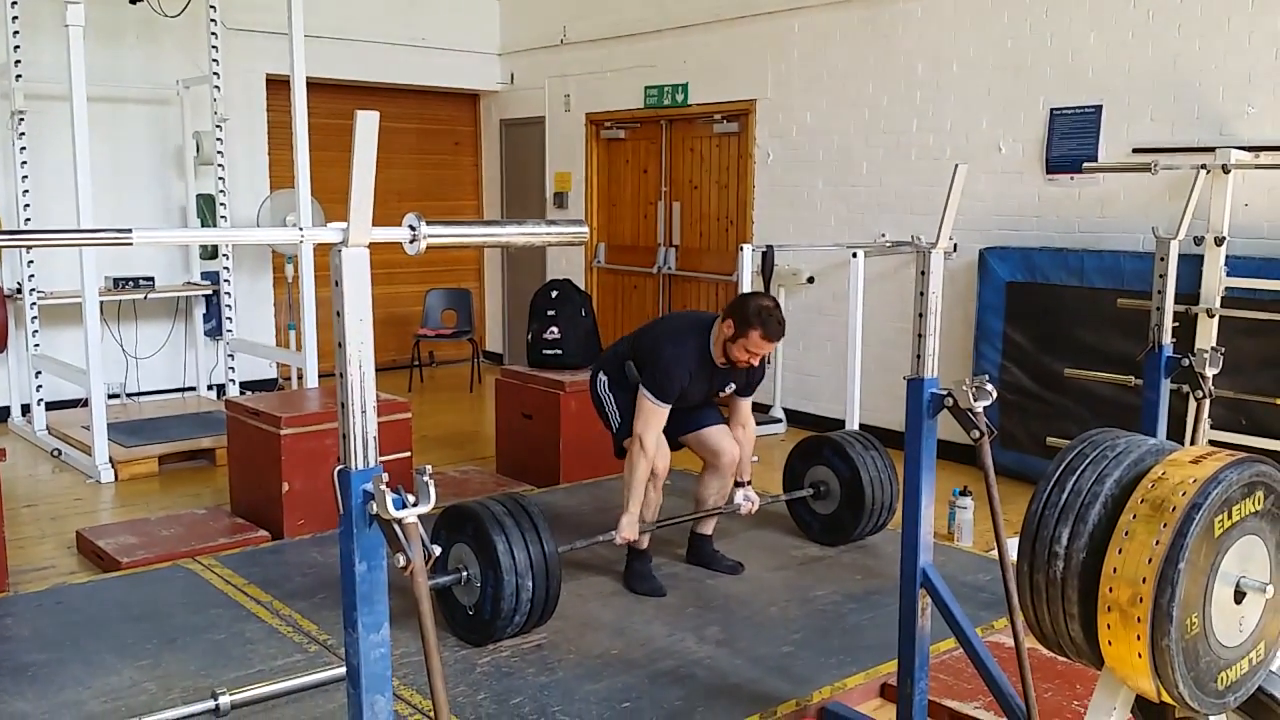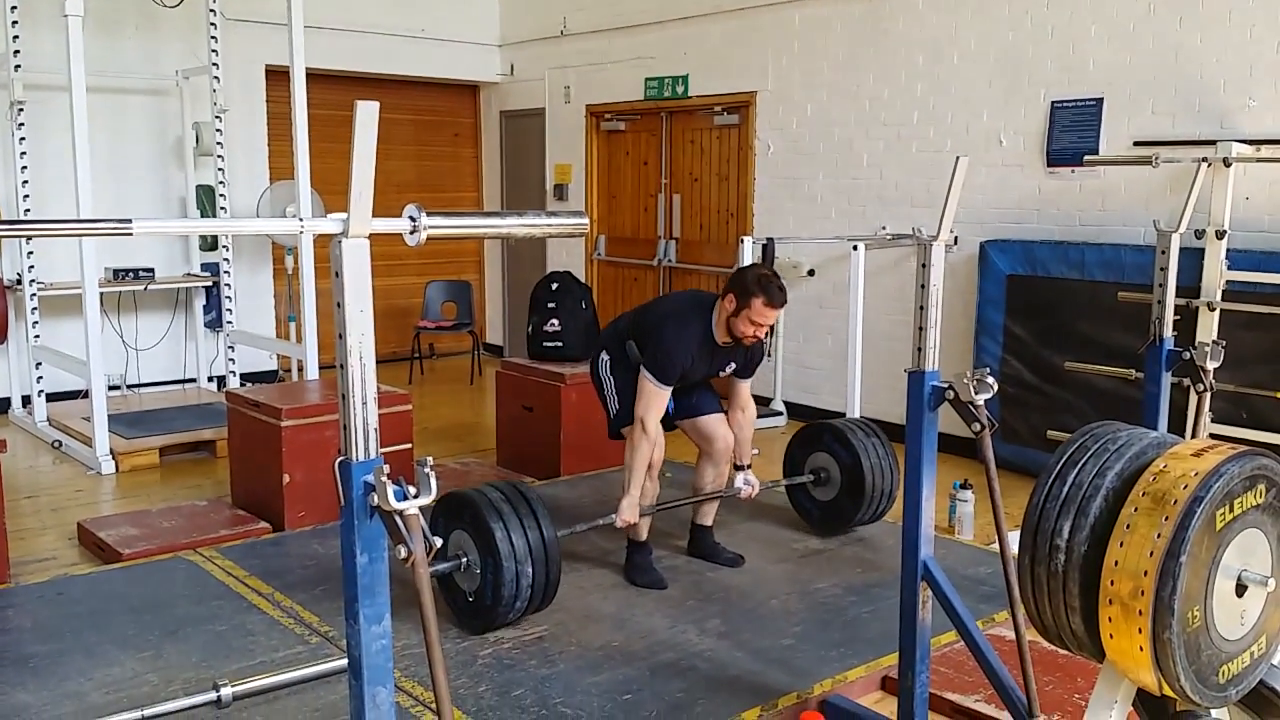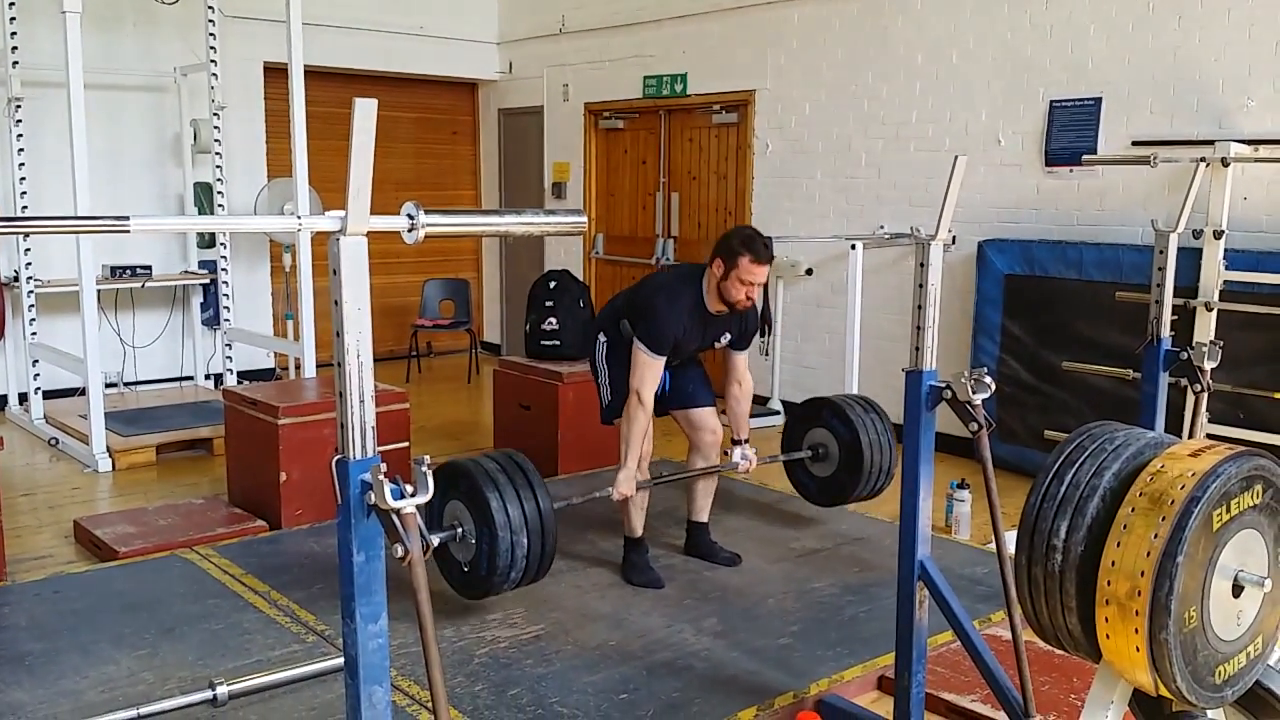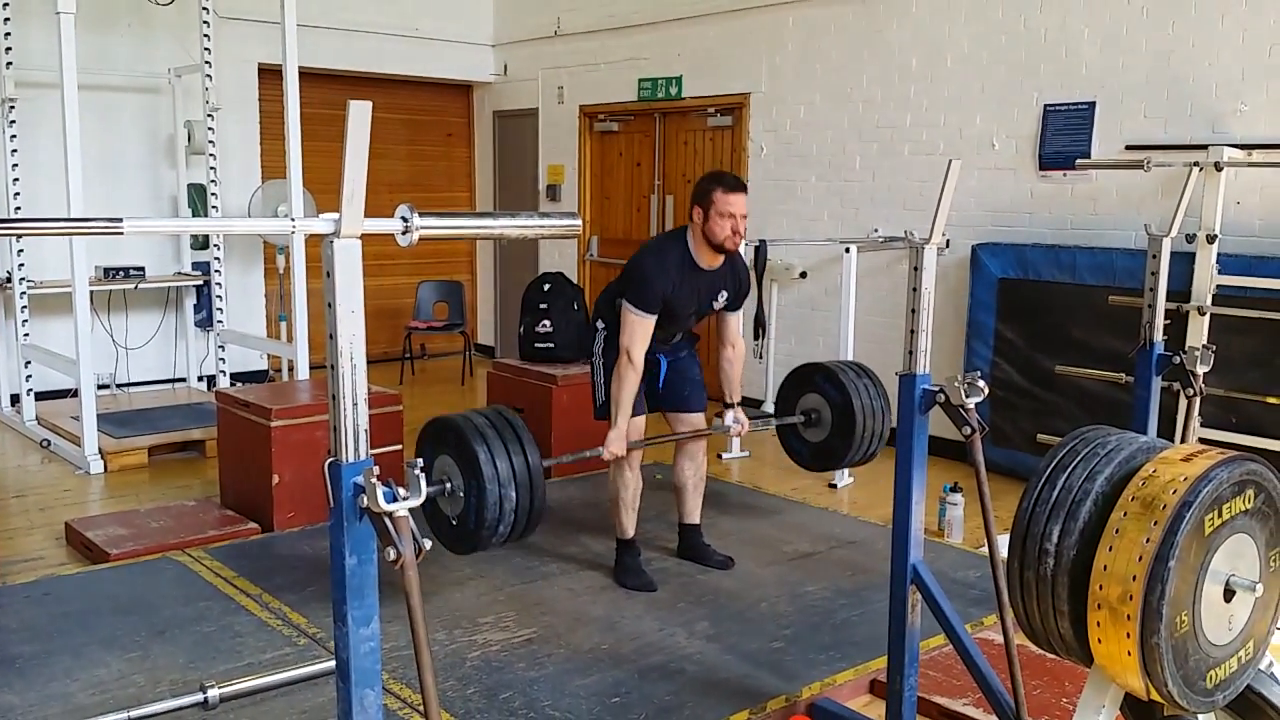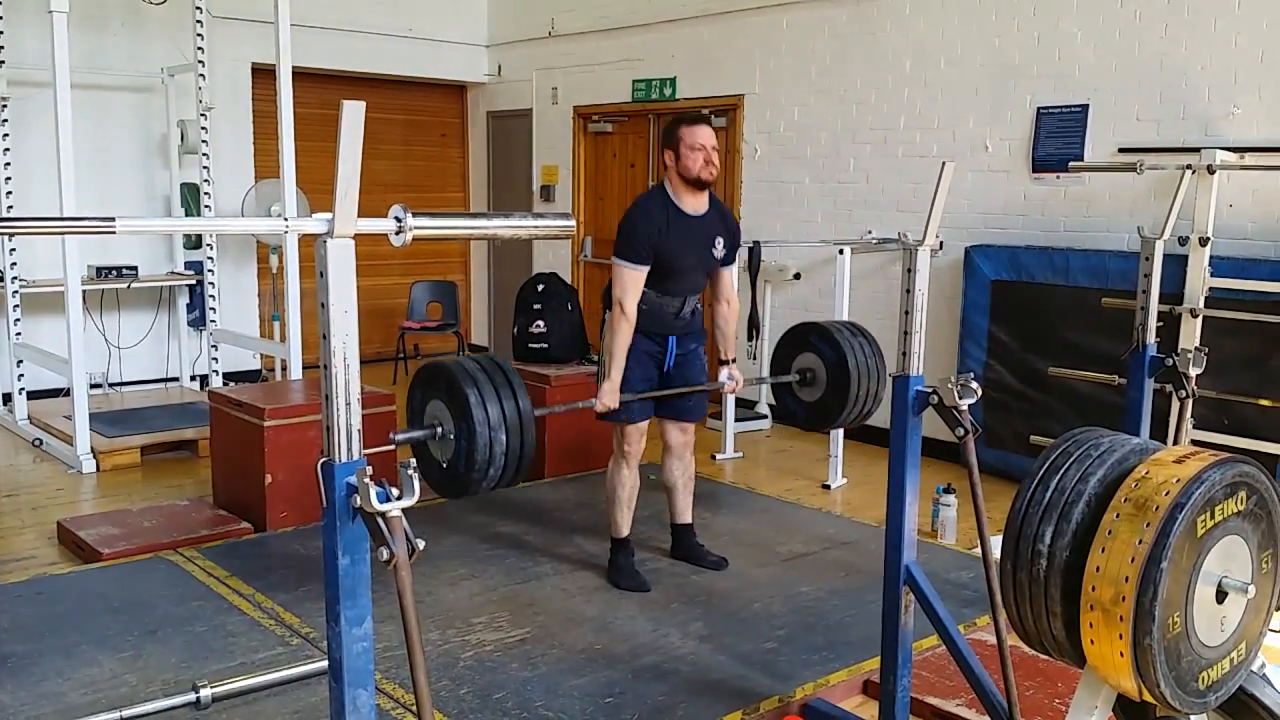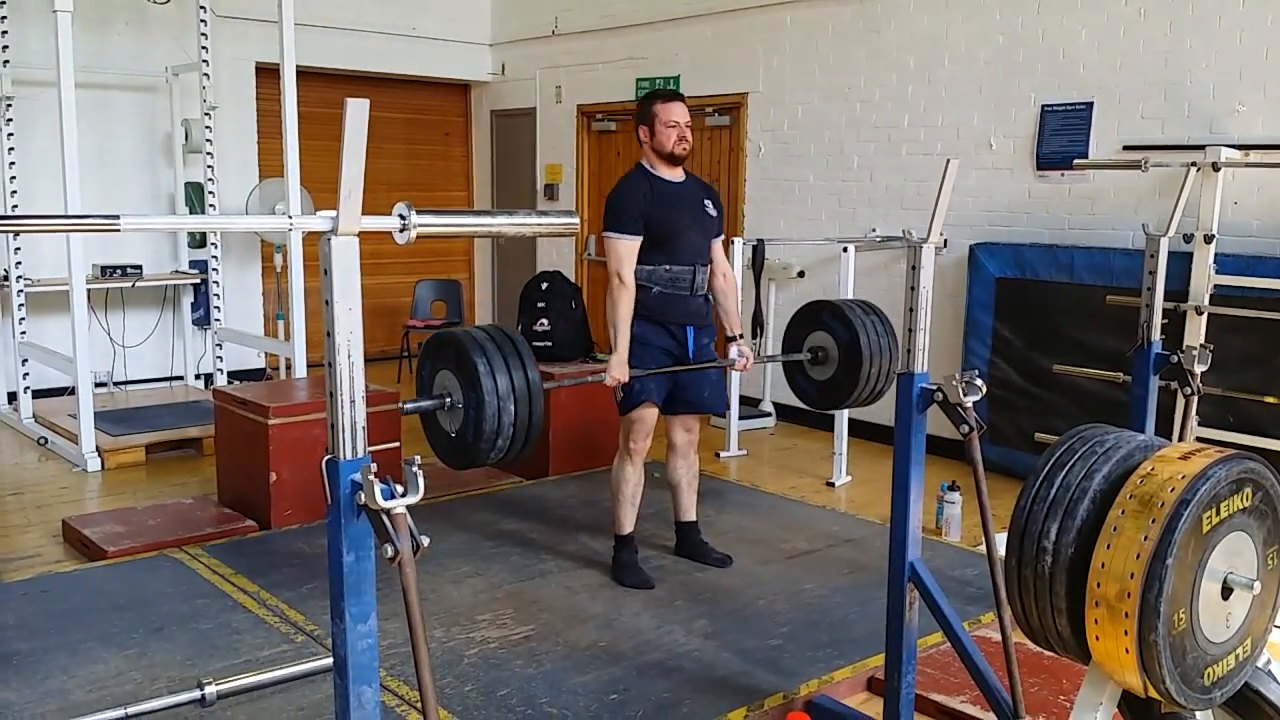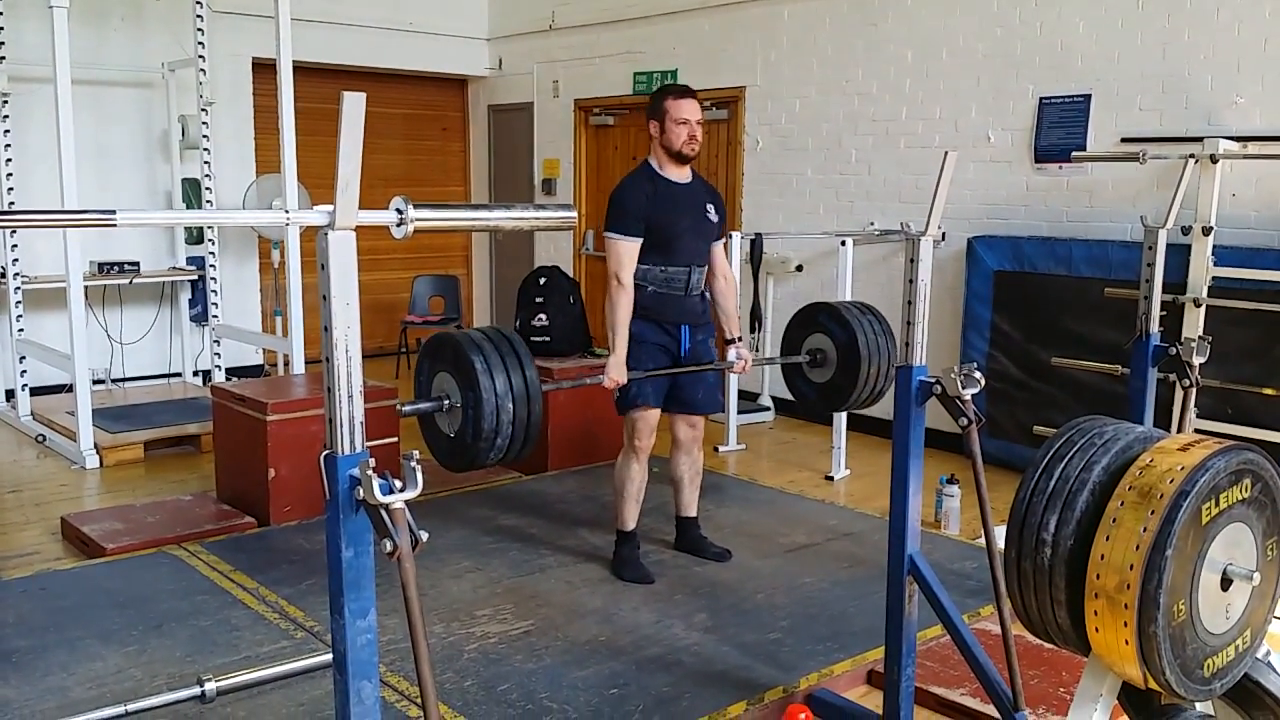
dt=0.3s
person 1, frame 1
left shoulder: (750, 362)
right shoulder: (676, 354)
left elbow: (742, 422)
right elbow: (644, 440)
left wrist: (743, 485)
right wrist: (630, 515)
right hip: (621, 385)
left knee: (727, 455)
right knee: (658, 463)
left ankle: (701, 545)
right ankle: (637, 559)
person 1, frame 2
left shoulder: (749, 343)
right shoulder: (678, 335)
left elbow: (742, 406)
right elbow: (647, 422)
left wrist: (743, 468)
right wrist: (630, 497)
right hip: (623, 364)
left knee: (721, 443)
right knee: (653, 453)
left ankle: (701, 537)
right ankle: (638, 552)
person 1, frame 3
left shoulder: (744, 315)
right shoulder: (669, 305)
left elbow: (739, 380)
right elbow: (642, 394)
left wrist: (741, 442)
right wrist: (627, 470)
left hip: (676, 354)
right hip: (621, 347)
left knee: (710, 436)
right knee: (643, 446)
left ankle: (698, 536)
right ankle: (634, 551)
person 1, frame 4
left shoulder: (735, 272)
right shoulder: (657, 264)
left elbow: (731, 343)
right elbow: (632, 353)
left wrist: (733, 405)
right wrist: (617, 429)
left hip: (675, 344)
right hip: (621, 336)
left knee: (694, 437)
right knee: (631, 445)
left ankle: (690, 537)
right ankle: (627, 553)
person 1, frame 5
left shoulder: (724, 222)
right shoulder: (646, 217)
left elbow: (725, 298)
right elbow: (623, 305)
left wrist: (728, 361)
right wrist: (611, 379)
left hip: (686, 336)
right hip: (637, 337)
left knee: (682, 440)
right knee: (630, 444)
left ankle: (684, 538)
right ankle: (620, 553)
person 1, frame 6
left shoulder: (704, 194)
right shoulder: (631, 192)
left elbow: (720, 271)
right elbow: (621, 277)
left wrist: (735, 336)
right wrist: (620, 353)
left hip: (697, 331)
right hip: (648, 332)
left knee: (685, 437)
right knee: (637, 442)
left ankle: (688, 535)
right ankle: (624, 550)
person 1, frame 7
left shoulder: (708, 196)
right shoulder: (635, 192)
left elbow: (722, 273)
right elbow: (620, 278)
left wrist: (734, 339)
right wrist: (617, 353)
left hip: (696, 328)
right hip: (644, 329)
left knee: (690, 435)
right knee: (641, 439)
left ankle: (688, 531)
right ankle: (626, 545)
